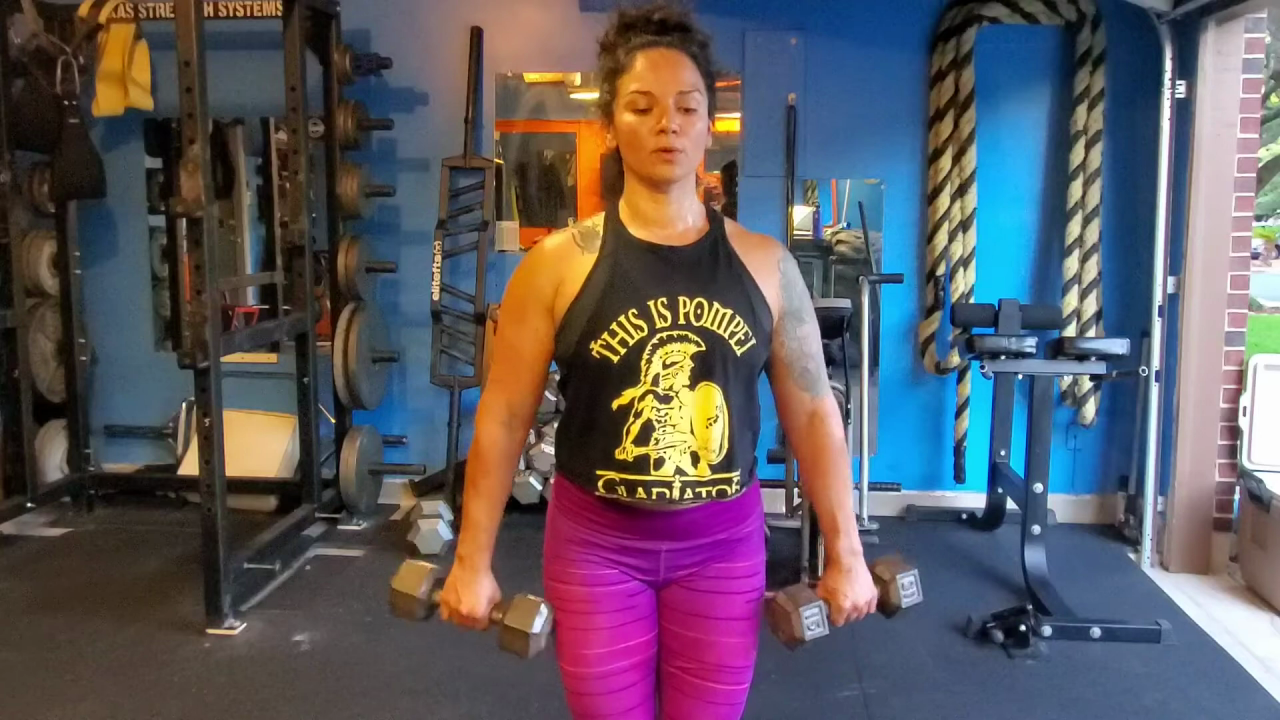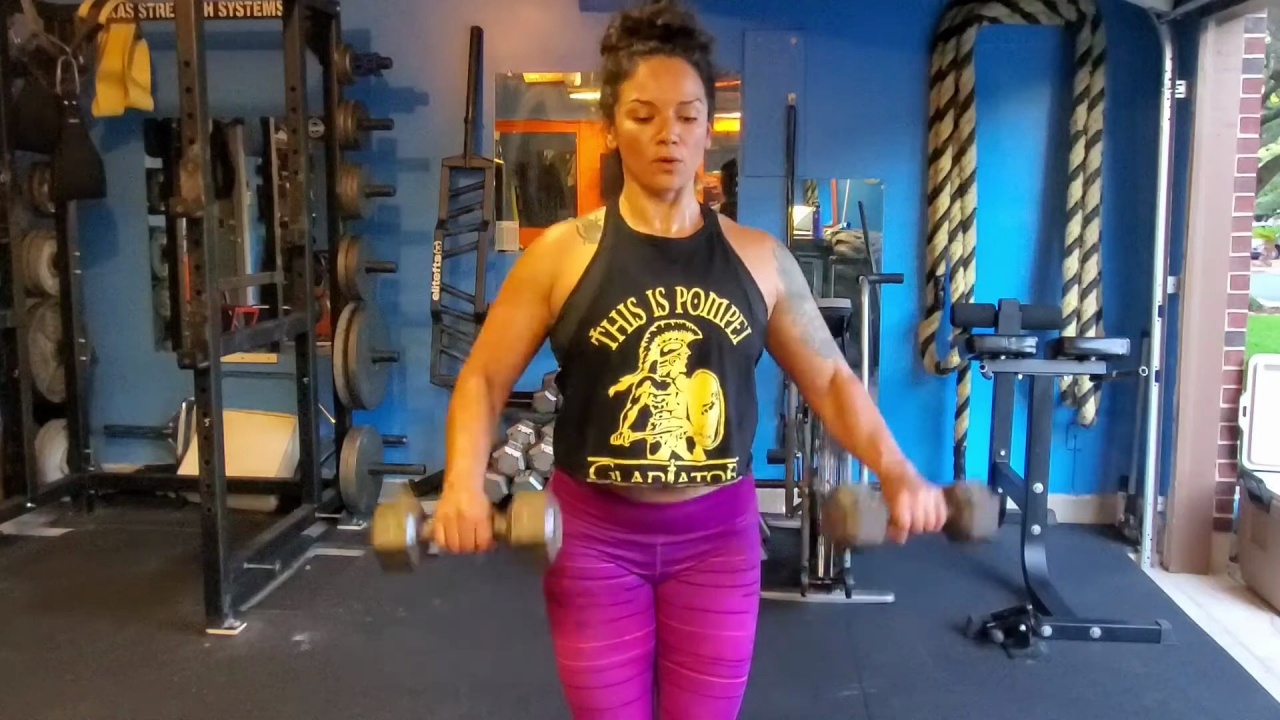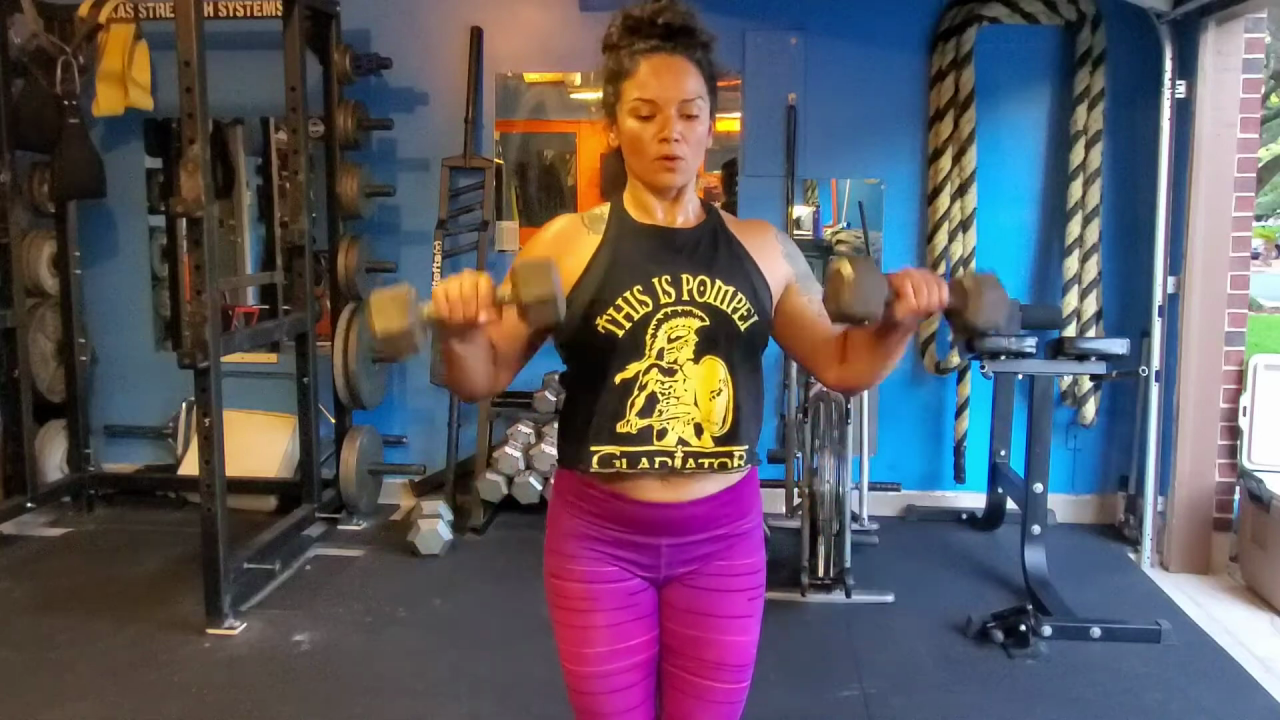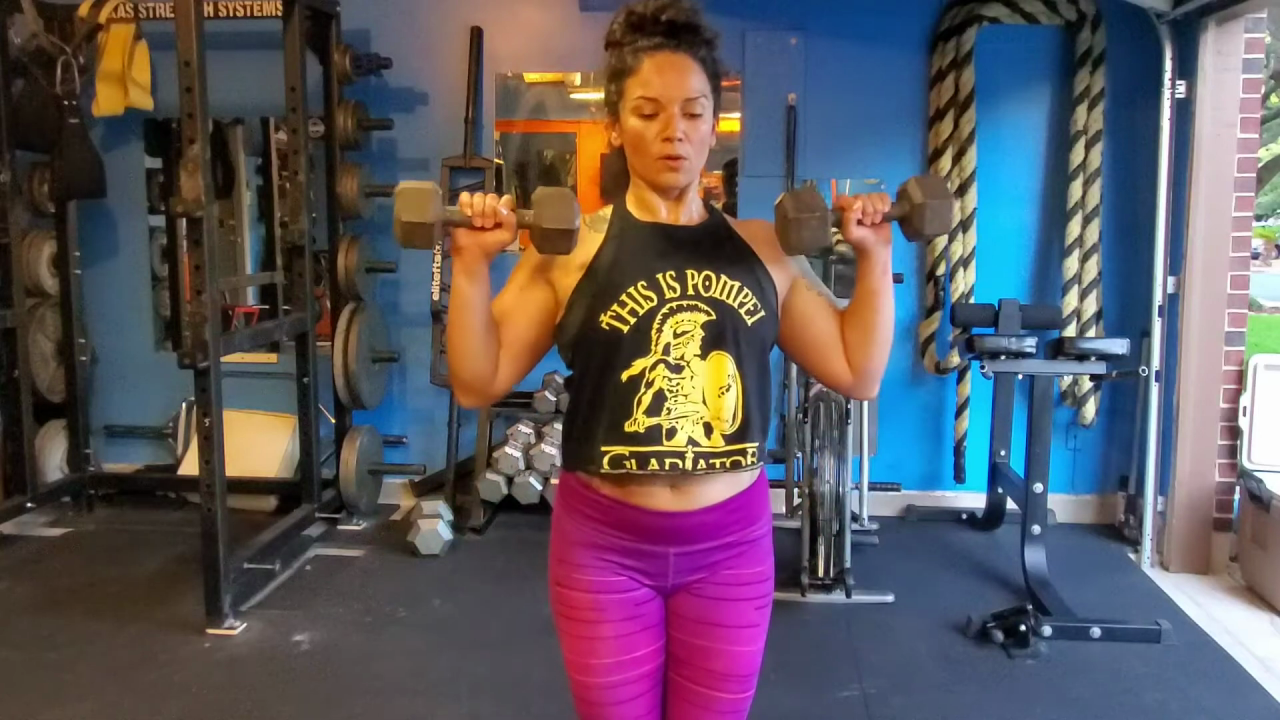
dt=0.3s
person 1, frame 1
left shoulder: (765, 265)
right shoulder: (559, 262)
left elbow: (812, 411)
right elbow: (502, 417)
left wrist: (846, 553)
right wrist: (473, 560)
left hip: (721, 545)
right hip: (596, 541)
person 1, frame 2
left shoulder: (760, 257)
right shoulder: (563, 252)
left elbow: (830, 379)
right elbow: (481, 379)
left wrist: (898, 473)
right wrist: (463, 482)
left hip: (716, 534)
right hip: (595, 534)
person 1, frame 3
left shoulder: (761, 247)
right shoulder: (566, 243)
left elbow: (845, 365)
right elbow: (478, 381)
left wrist: (901, 317)
right wrist: (459, 329)
left hip: (721, 535)
right hip: (598, 534)
person 1, frame 4
left shoulder: (764, 247)
right shoulder: (570, 247)
left elbow: (856, 373)
right elbow: (477, 383)
left wrist: (873, 256)
right wrist: (470, 265)
left hip: (731, 541)
right hip: (603, 541)
